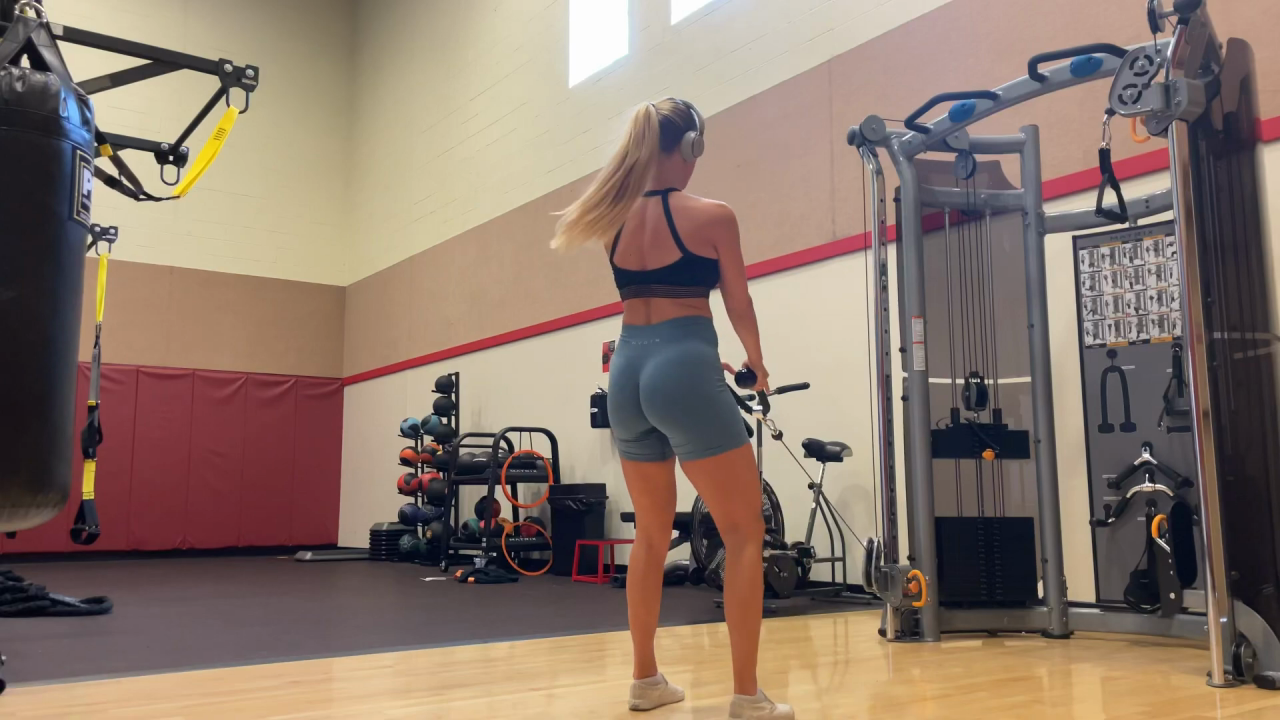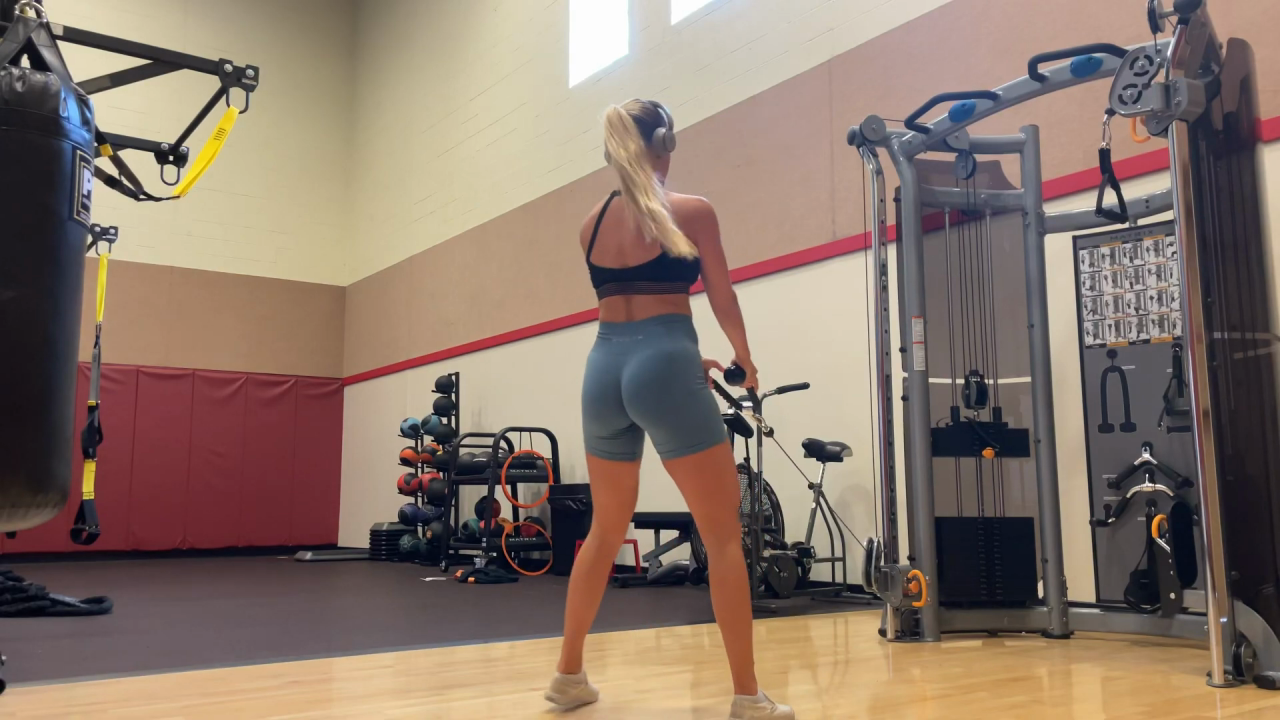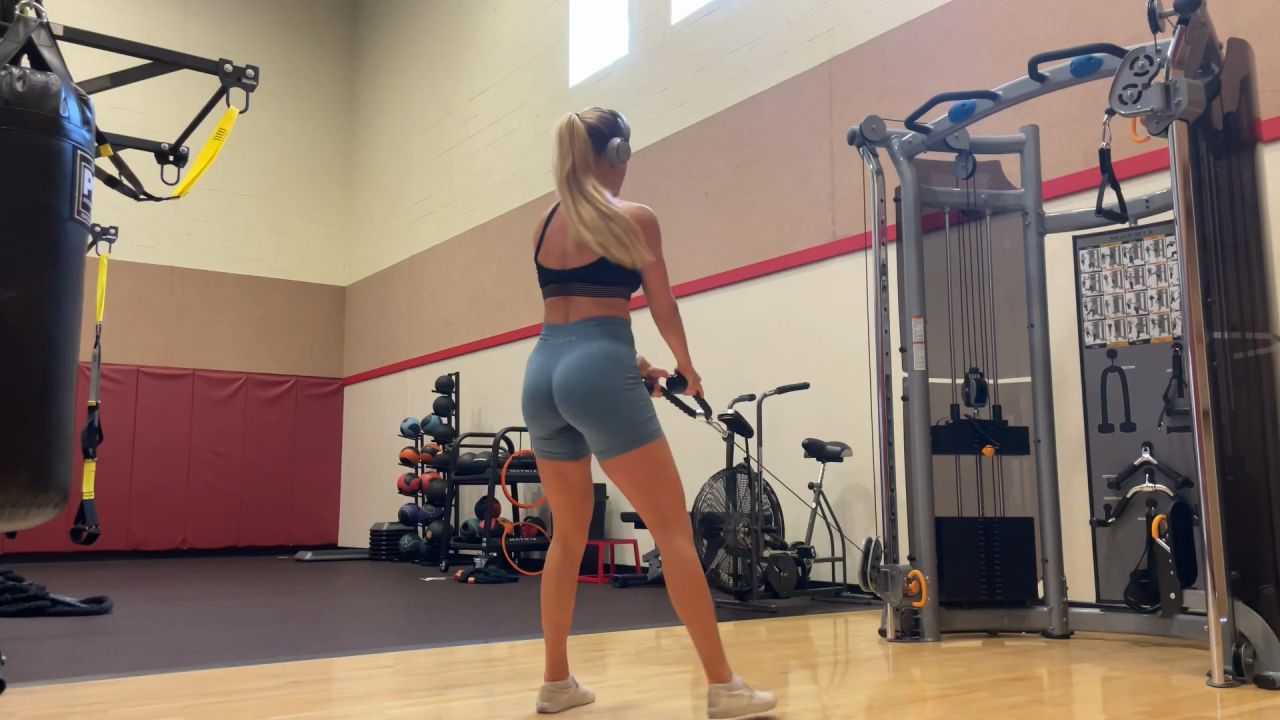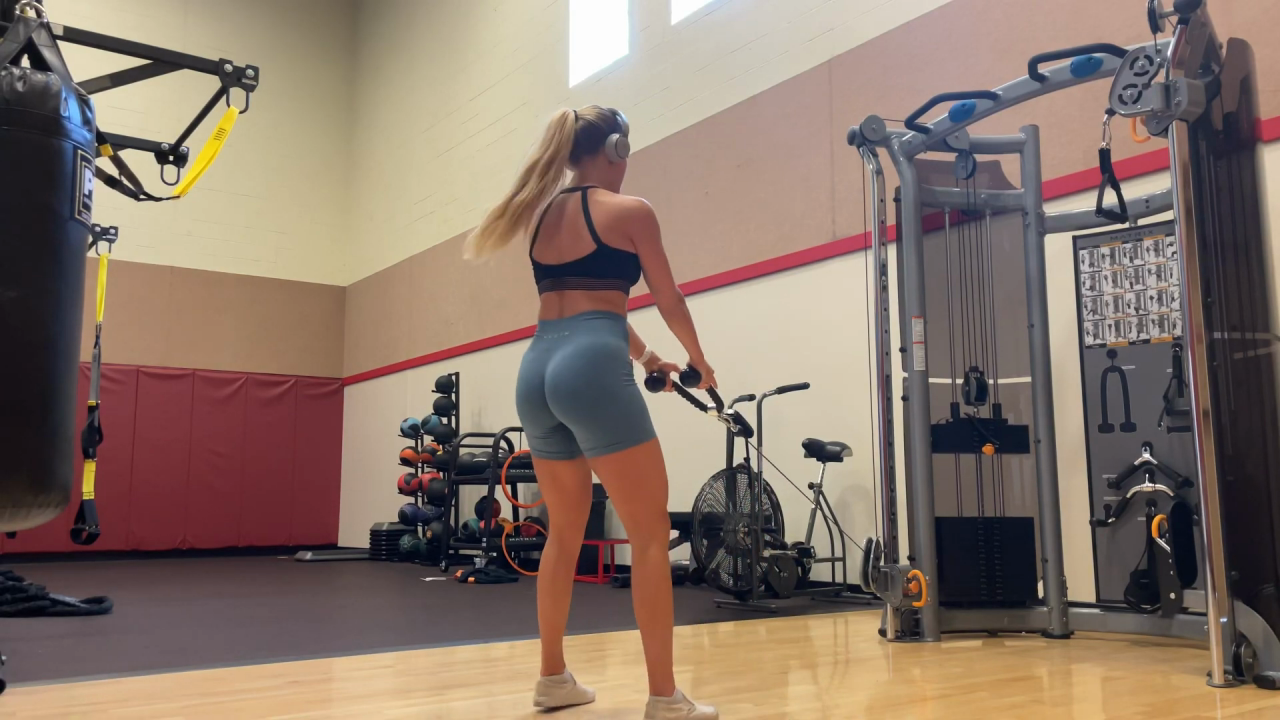
dt=0.3s
person 1, frame 1
left shoulder: (610, 219)
right shoulder: (712, 216)
right elbow: (739, 307)
right wrist: (756, 363)
left hip: (628, 370)
right hip: (685, 373)
left knee: (652, 535)
right knee: (744, 533)
person 1, frame 2
left shoulder: (592, 223)
right shoulder: (693, 212)
right elbow: (724, 302)
right wrist: (743, 362)
left hip: (605, 369)
right hip: (665, 371)
left knee: (605, 532)
right knee: (724, 535)
person 1, frame 3
left shoulder: (546, 225)
right shoulder: (635, 219)
right elbow: (664, 308)
left wrist: (634, 362)
right wrist: (686, 366)
left hip: (542, 374)
right hip: (599, 375)
left knee: (569, 533)
right knee: (672, 527)
person 1, frame 4
left shoulder: (540, 216)
right shoulder: (630, 211)
right elbow: (668, 299)
left wrist: (648, 356)
right wrist: (698, 360)
left hip: (537, 371)
right hip: (595, 373)
left knee: (566, 531)
right knee: (650, 531)
